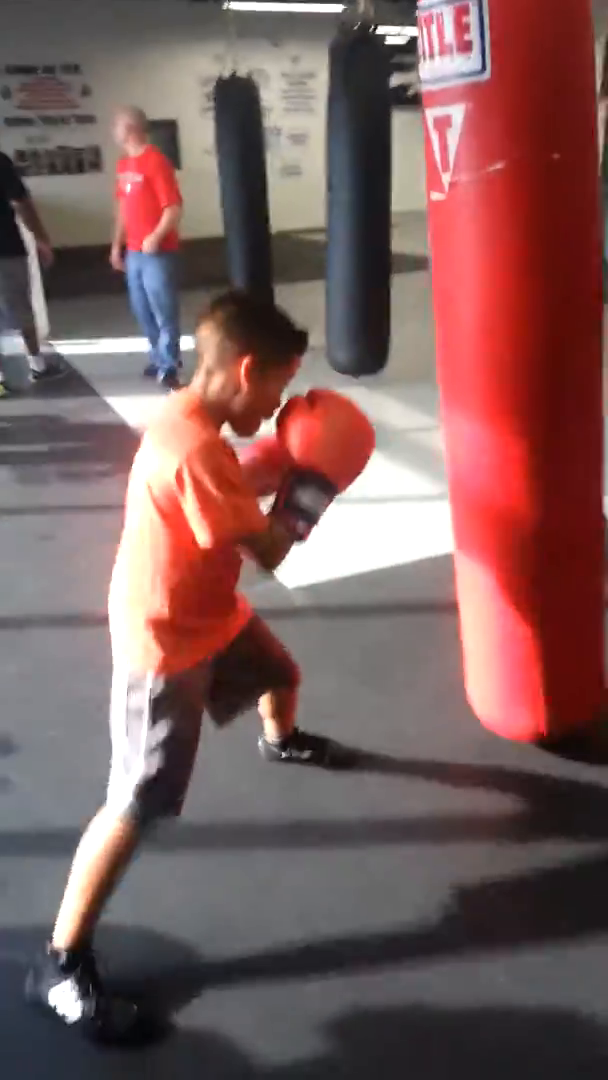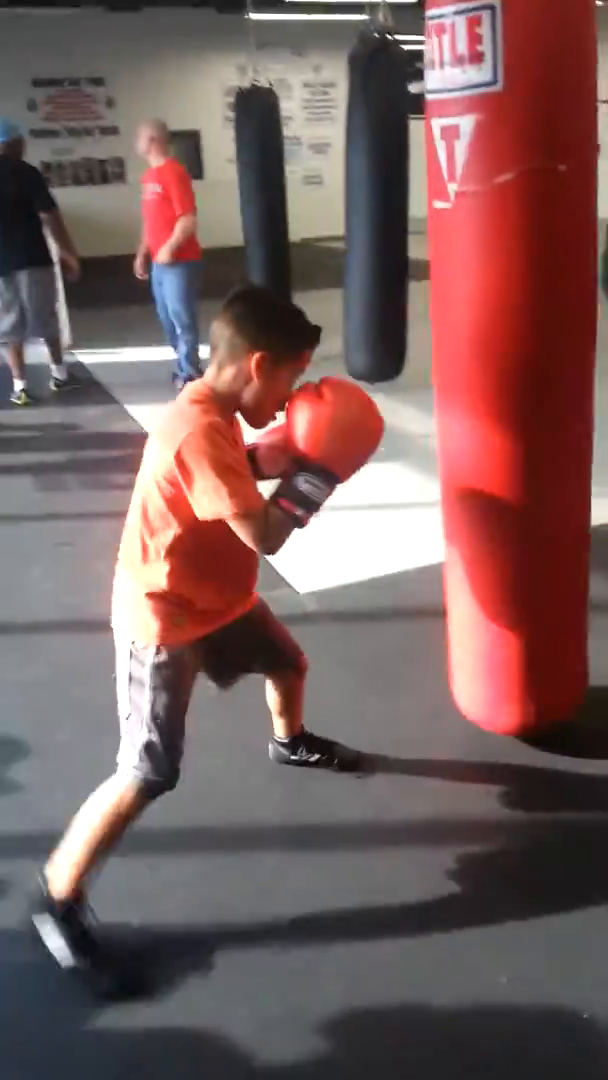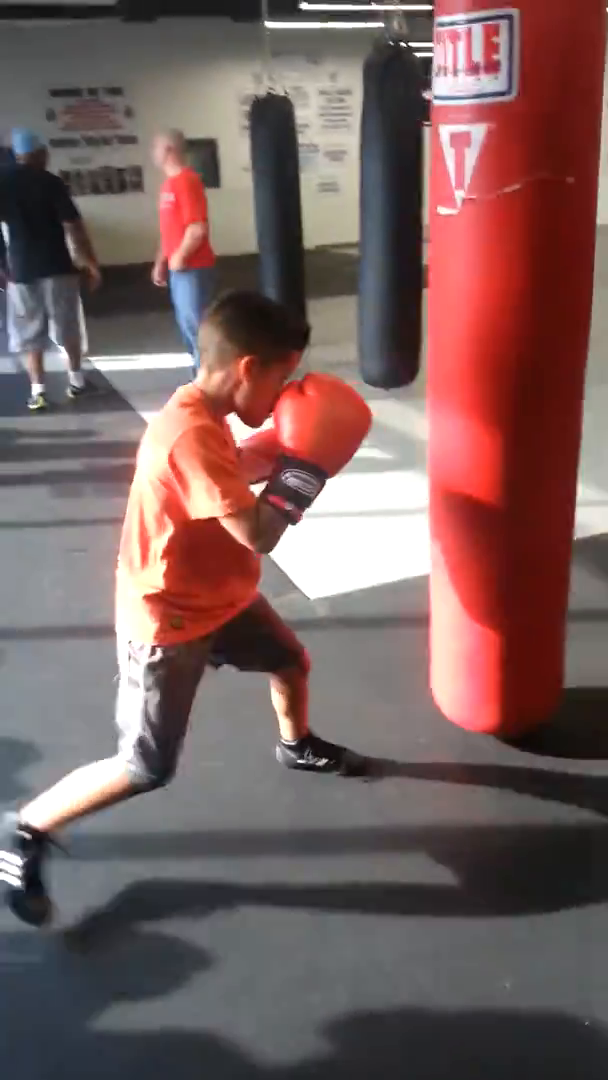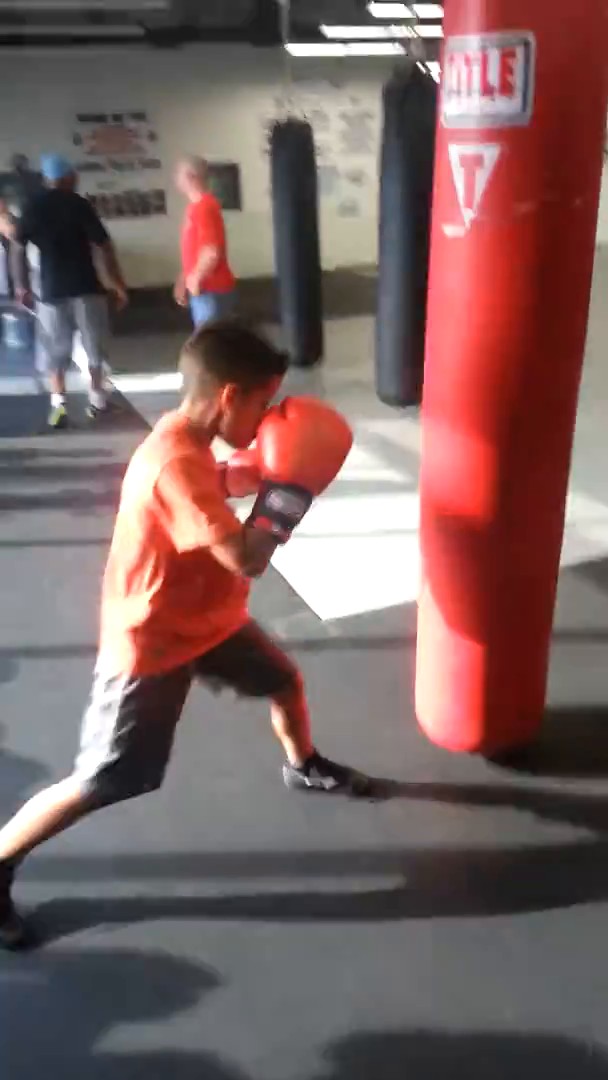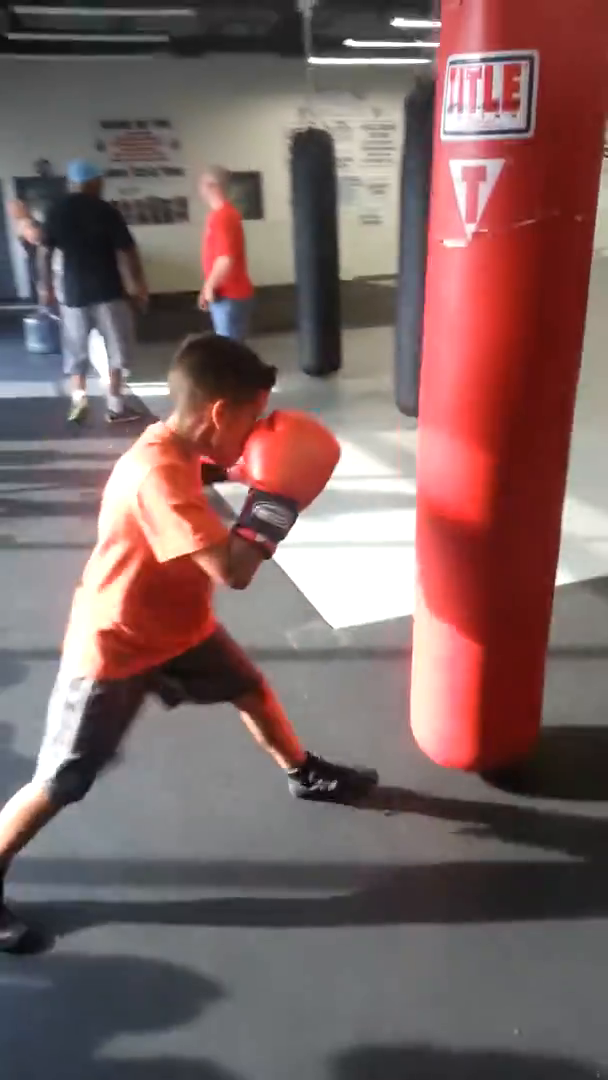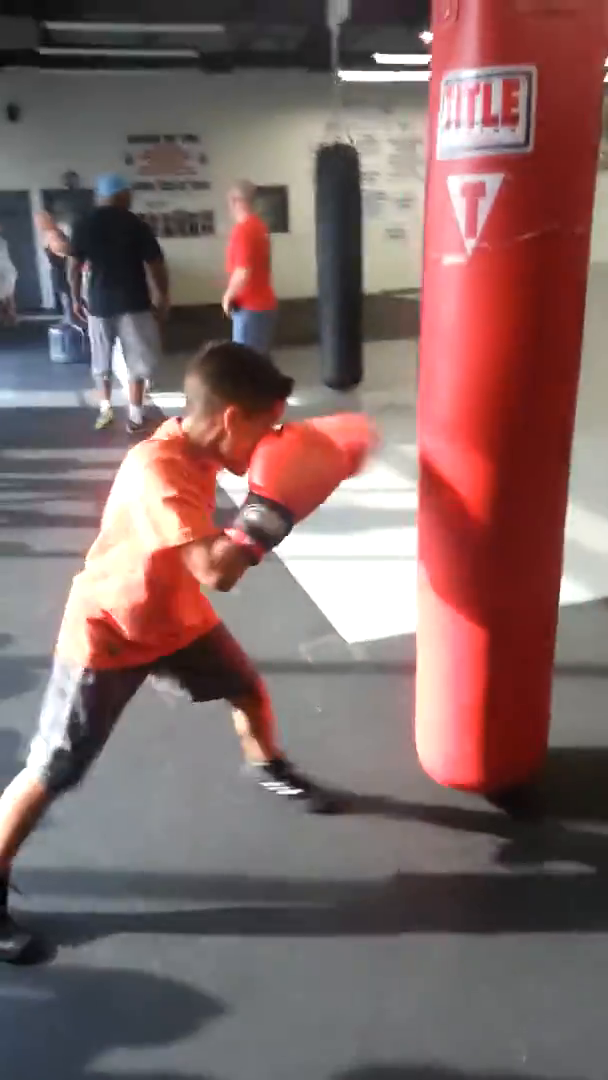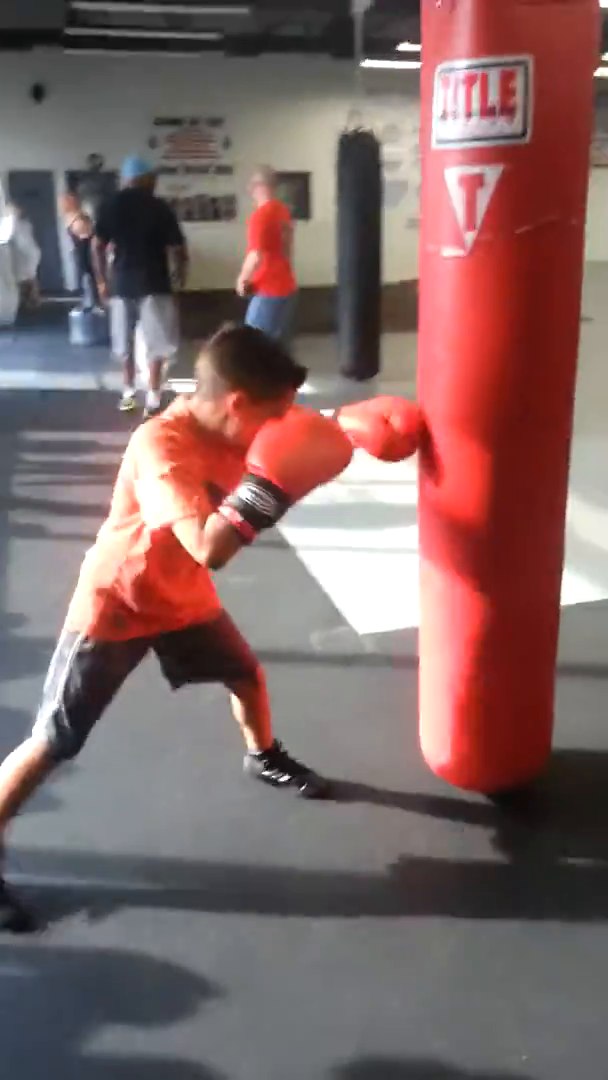
dt=0.1s
person 1, frame 1
left shoulder: (184, 418)
right shoulder: (198, 449)
right elbow: (266, 552)
left hip: (211, 614)
right hip: (164, 642)
left knee: (281, 674)
right knee: (140, 804)
left ankle: (280, 741)
right ankle: (62, 963)
person 1, frame 2
left shoulder: (208, 411)
right shoulder: (196, 433)
left elbow: (243, 488)
right elbow: (266, 535)
left wrist: (294, 453)
right wrist: (316, 463)
left hip: (222, 598)
right hip: (162, 619)
left knee: (289, 663)
right knee: (148, 773)
left ankle: (288, 741)
right ankle: (58, 903)
person 1, frame 3
left shoulder: (204, 415)
right shoulder: (190, 432)
left elbow: (230, 476)
right elbow: (259, 533)
left wrist: (280, 443)
right wrist: (310, 460)
left hip: (223, 592)
right hip: (165, 617)
left knee: (292, 662)
right knee: (145, 766)
left ankle: (298, 745)
person 1, frame 4
left shoulder: (189, 442)
right shoulder: (174, 463)
left elbow: (221, 488)
right elbow: (246, 559)
left wrist: (254, 473)
right wrist: (289, 484)
left hip: (209, 617)
right hip: (150, 643)
left knee: (283, 682)
right knee: (103, 781)
left ankle: (306, 766)
person 1, frame 5
left shoulder: (176, 449)
right shoulder: (157, 473)
right elbow: (232, 569)
left wrist: (255, 469)
right wrist: (278, 495)
left hip: (180, 622)
right hip: (115, 646)
left knee: (253, 690)
right knee: (62, 781)
left ankle: (301, 772)
person 1, frame 6
left shoulder: (201, 447)
right shoulder: (156, 470)
right elbow: (219, 572)
left hip: (179, 616)
right hip: (108, 631)
left knee: (250, 690)
right knee: (51, 773)
left ankle: (271, 769)
person 1, frame 7
left shoulder: (214, 431)
right shoulder: (159, 446)
right elbow: (210, 547)
right wrist: (273, 483)
left hip: (182, 596)
right hip: (114, 605)
left knee: (248, 675)
right knee: (54, 741)
left ankle: (265, 757)
